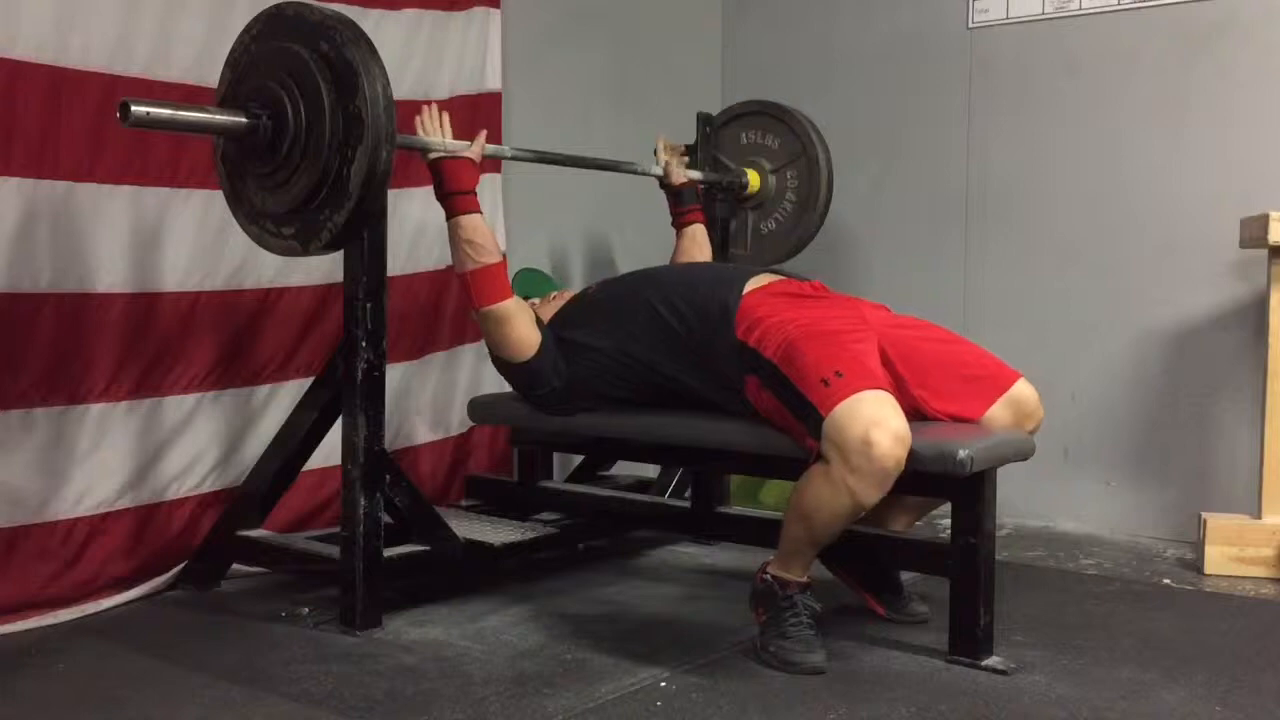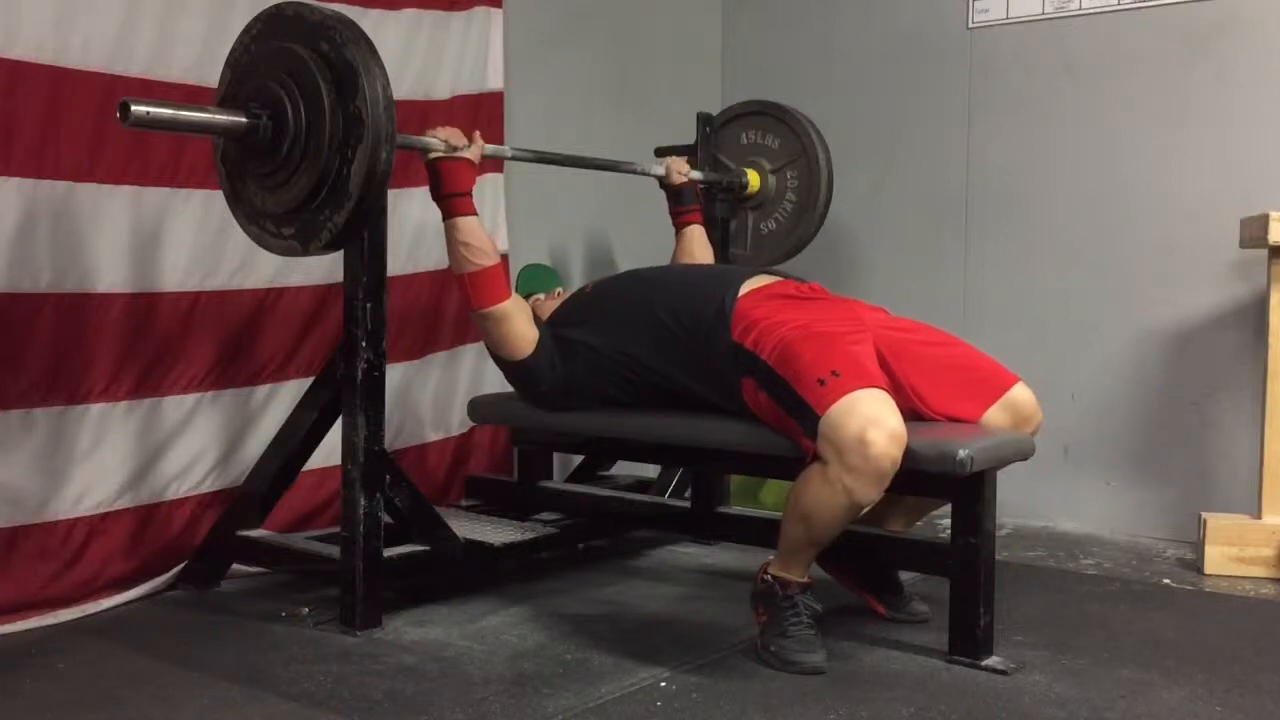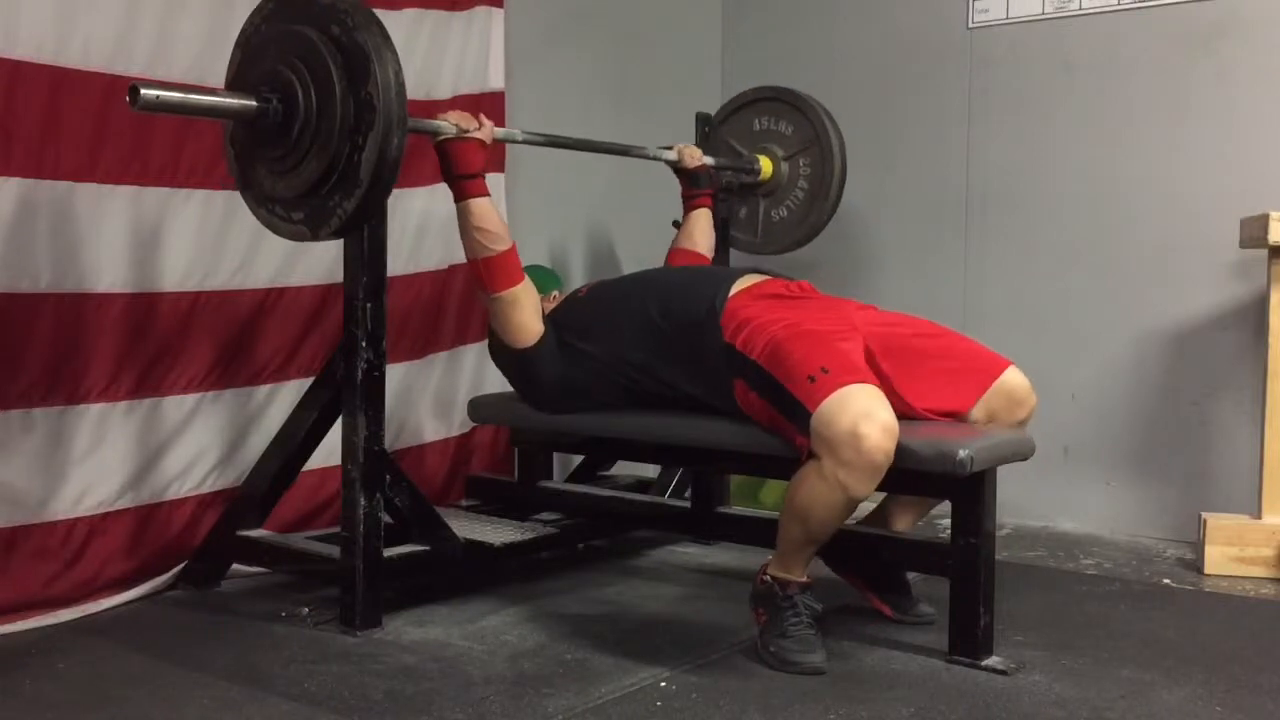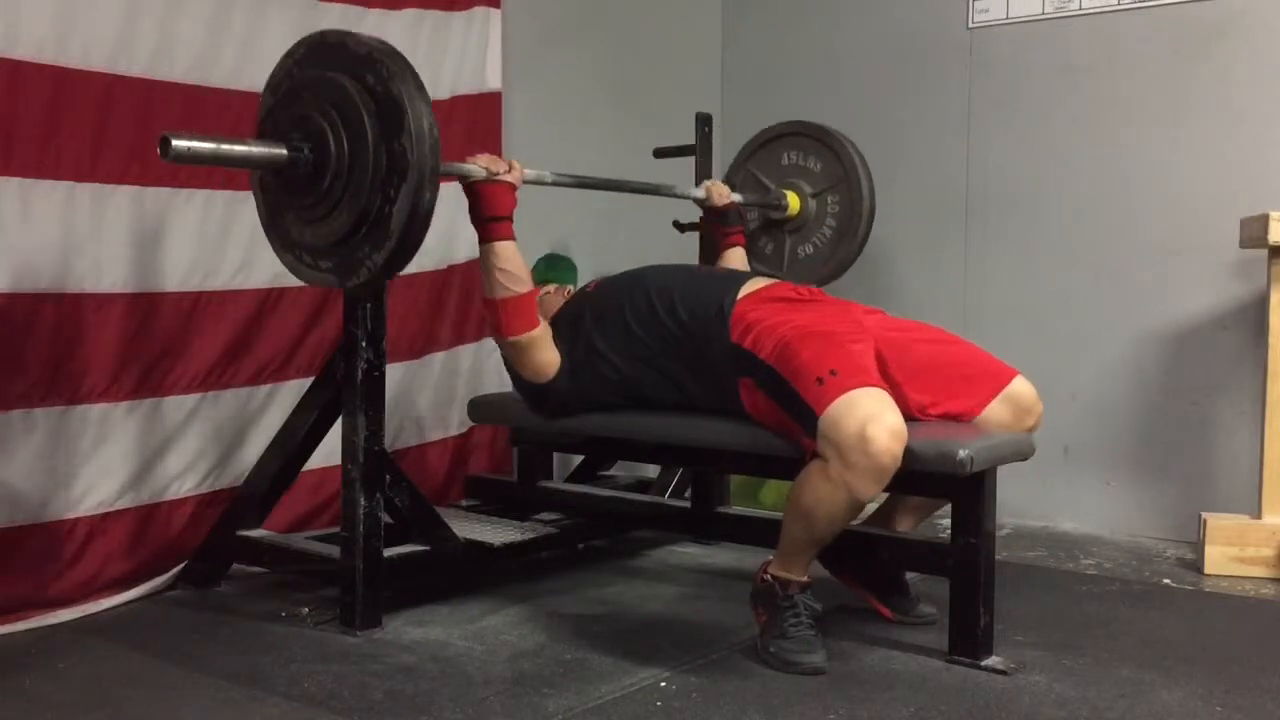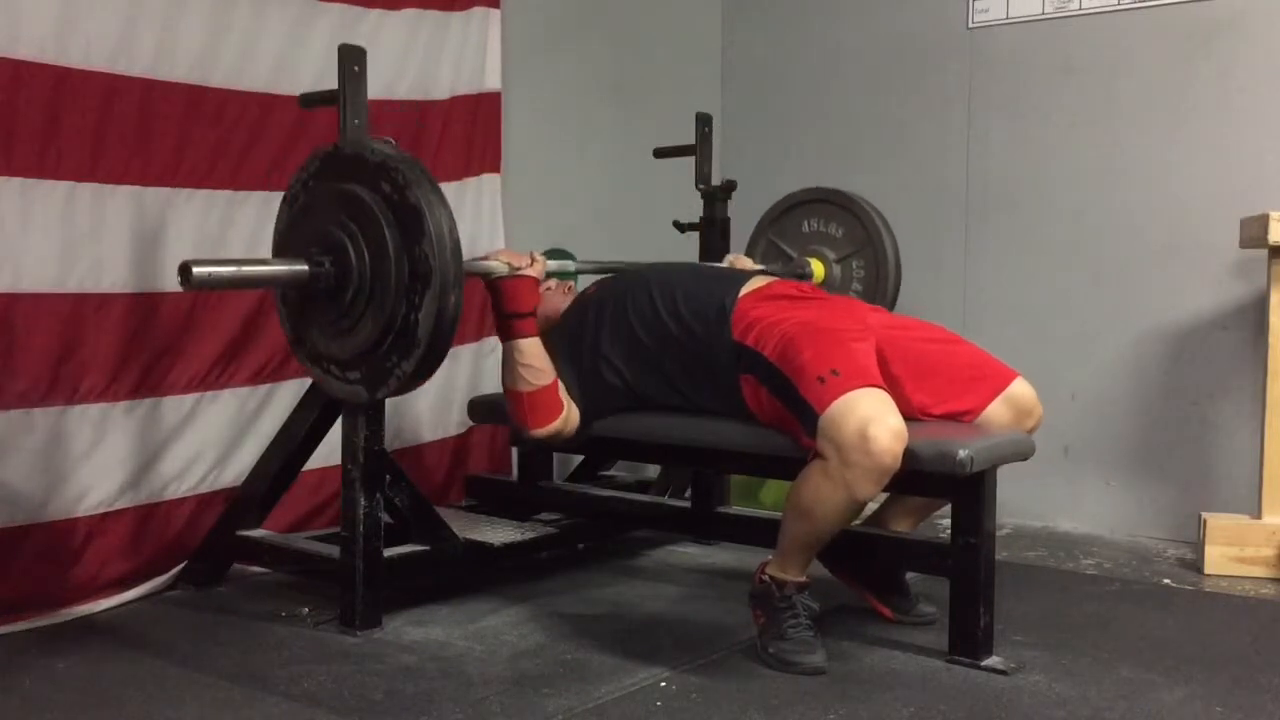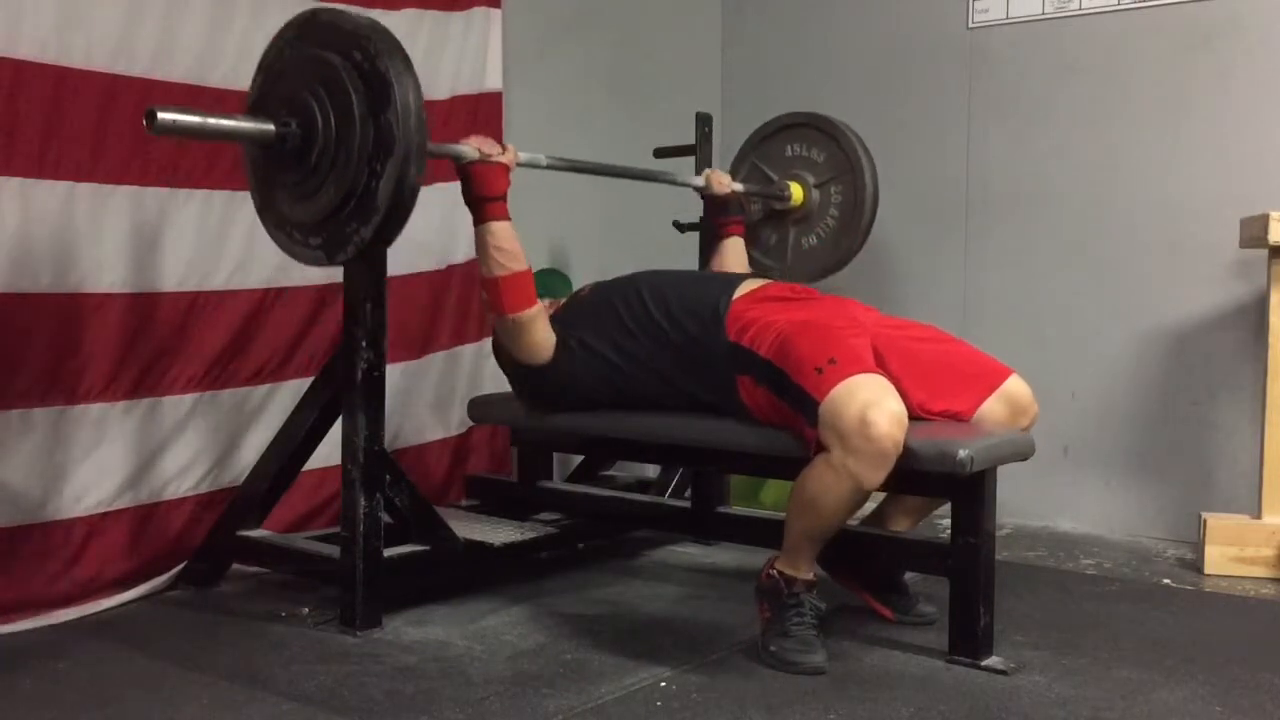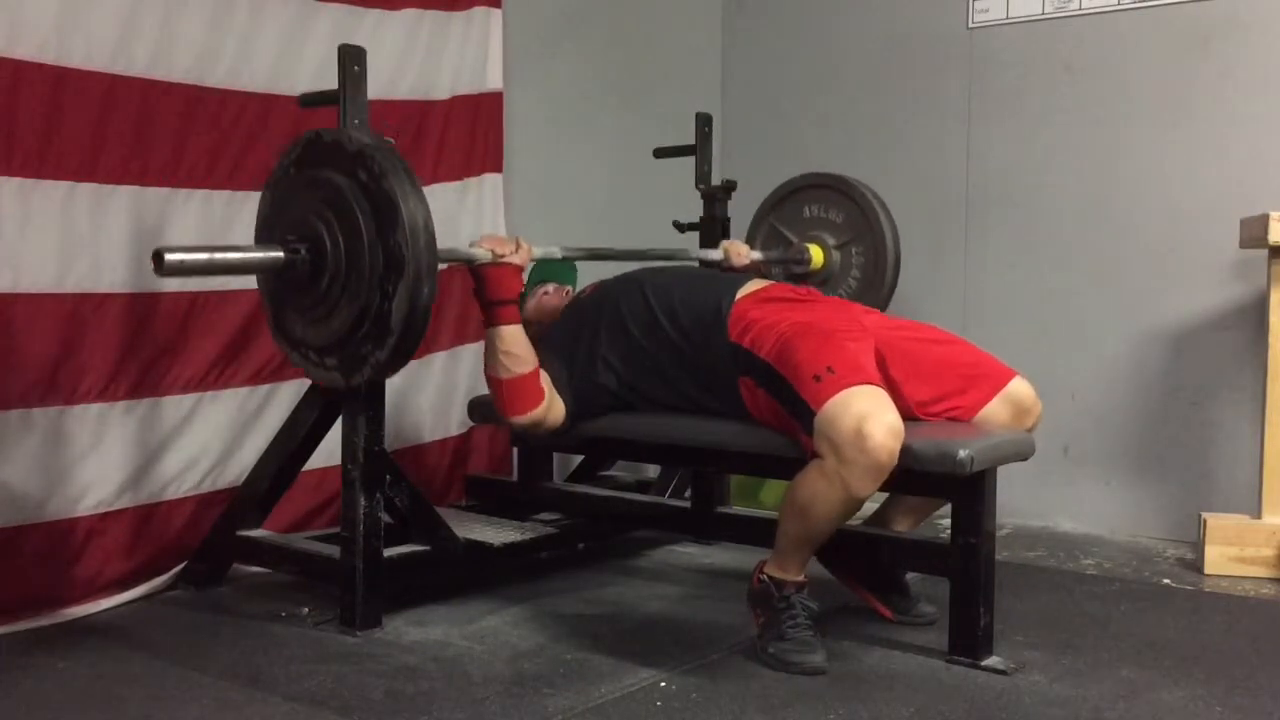
dt=0.7s
person 1, frame 1
left shoulder: (613, 320)
right shoulder: (556, 368)
left elbow: (691, 289)
right elbow: (488, 289)
left wrist: (682, 195)
right wrist: (456, 183)
left knee: (1015, 412)
right knee: (874, 445)
left ankle: (862, 545)
right ankle: (782, 586)
person 1, frame 2
left shoulder: (611, 320)
right shoulder: (556, 366)
left elbow: (695, 287)
right elbow: (488, 296)
left wrist: (684, 198)
right wrist: (454, 186)
left knee: (1014, 414)
right knee: (872, 444)
left ankle: (863, 547)
right ankle: (783, 586)
person 1, frame 3
left shoulder: (614, 321)
right shoulder: (552, 368)
left elbow: (691, 268)
right elbow: (499, 275)
left wrist: (697, 187)
right wrist: (466, 172)
left knee: (1009, 400)
right knee: (866, 437)
left ankle: (870, 551)
right ankle: (782, 586)
person 1, frame 4
left shoulder: (608, 321)
right shoulder: (558, 369)
left elbow: (724, 293)
right elbow: (515, 328)
left wrist: (727, 222)
right wrist: (493, 214)
left knee: (1016, 409)
right knee: (873, 439)
left ankle: (871, 552)
right ankle: (783, 586)
person 1, frame 5
left shoulder: (615, 316)
right shoulder: (558, 350)
right elbow: (542, 421)
left wrist: (749, 277)
right wrist: (514, 303)
left knee: (1015, 410)
right knee: (871, 443)
left ankle: (871, 550)
right ankle: (781, 587)
person 1, frame 6
left shoulder: (601, 325)
right shoulder: (552, 366)
left elbow: (721, 289)
right elbow: (511, 311)
left wrist: (727, 212)
right wrist: (487, 197)
left knee: (1011, 408)
right knee: (875, 428)
left ankle: (868, 551)
right ankle: (788, 584)
person 1, frame 7
left shoulder: (611, 314)
right shoulder: (557, 350)
right elbow: (526, 411)
left wrist: (743, 268)
right wrist: (499, 291)
left knee: (1014, 409)
right knee: (868, 441)
left ankle: (871, 550)
right ankle: (780, 585)
